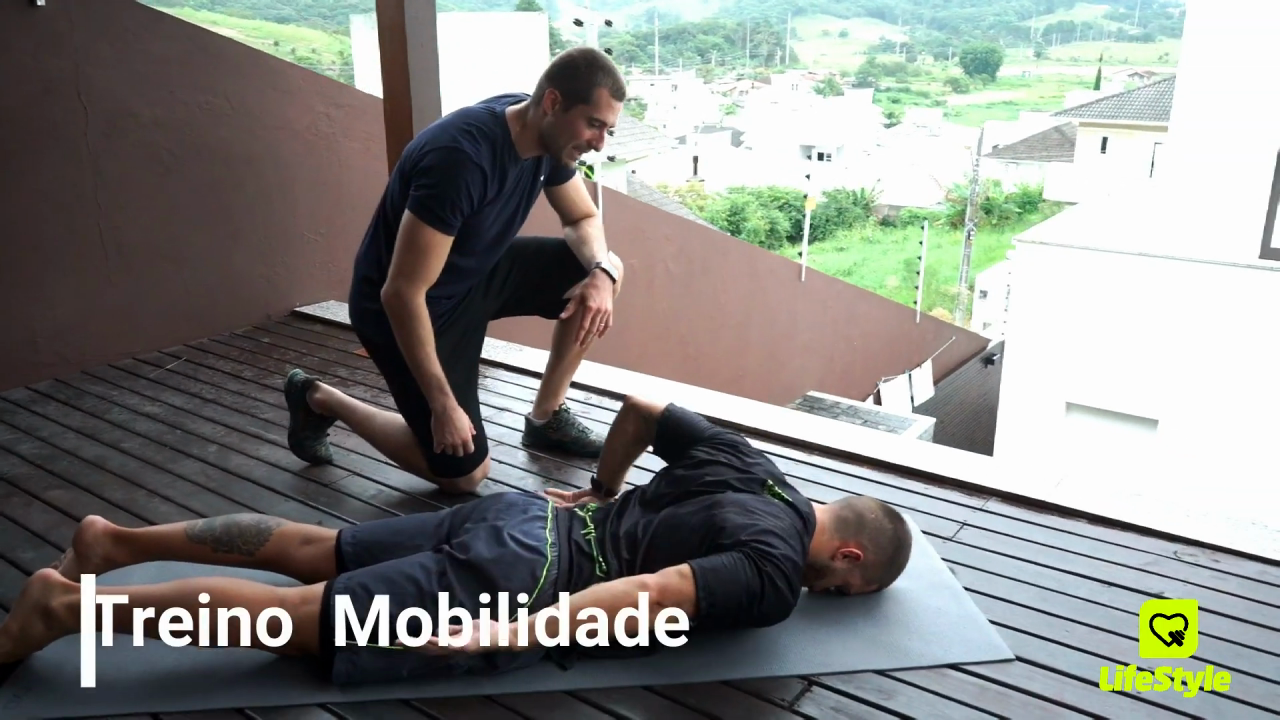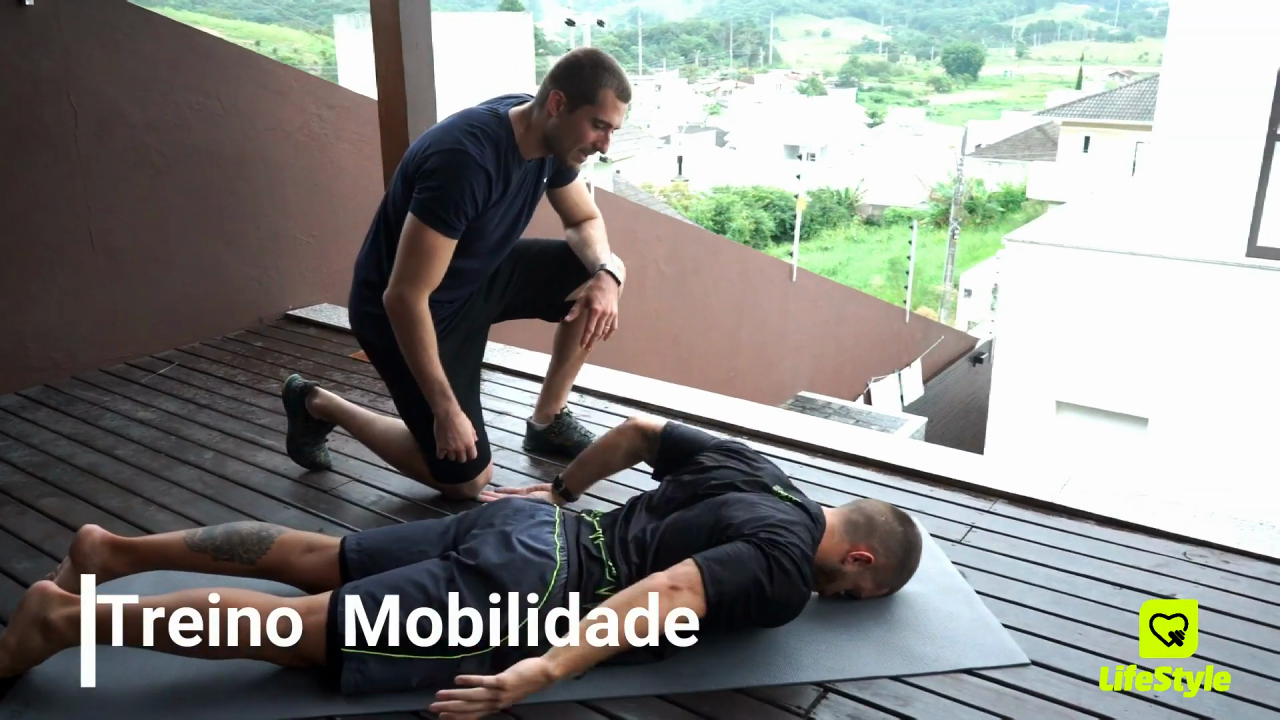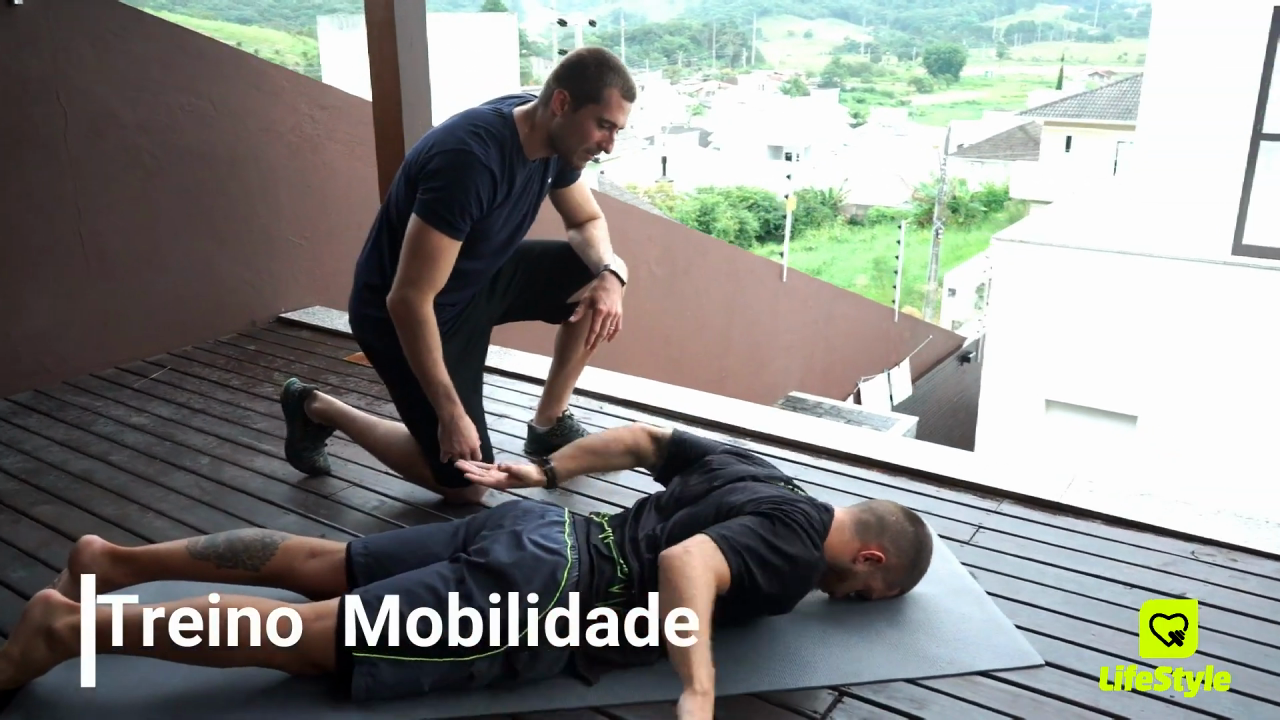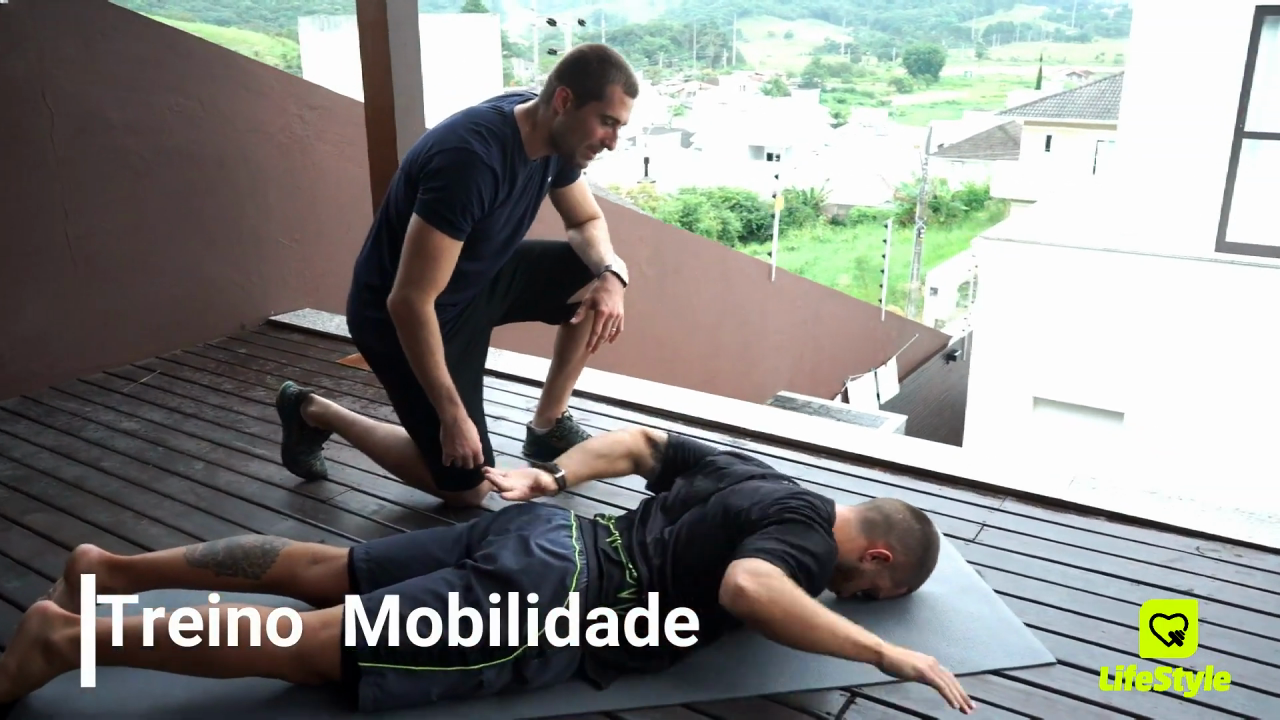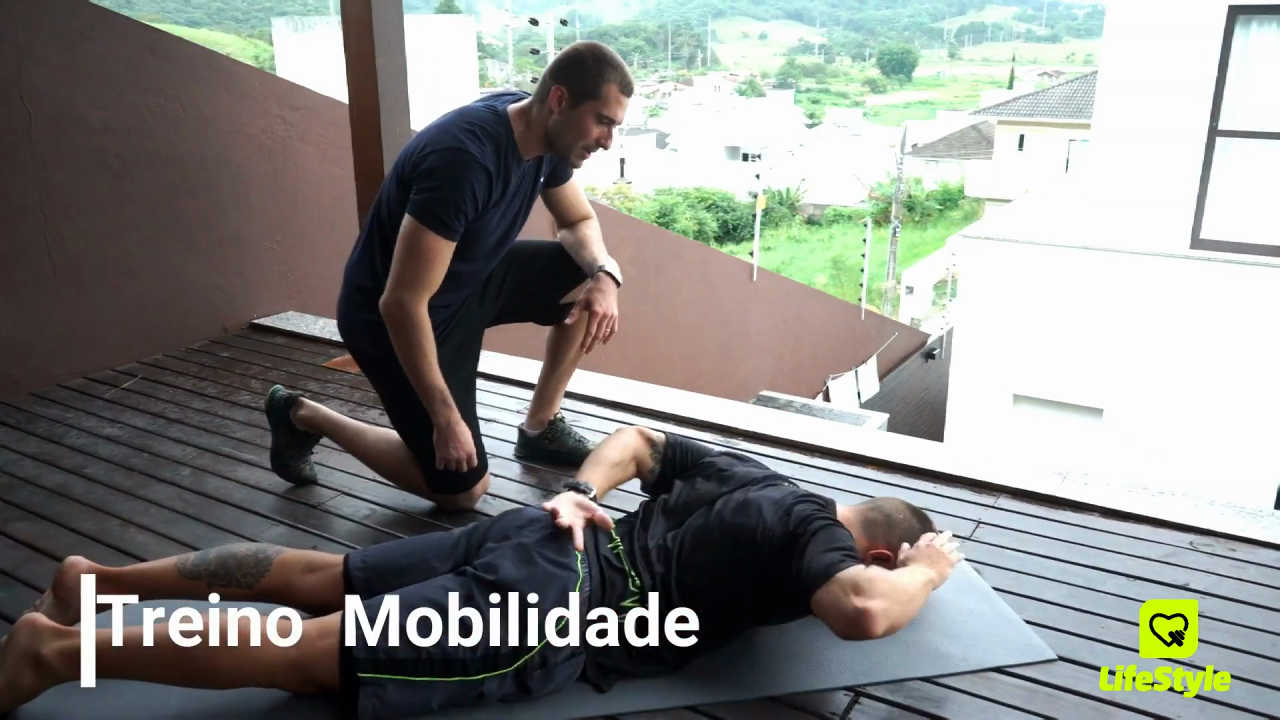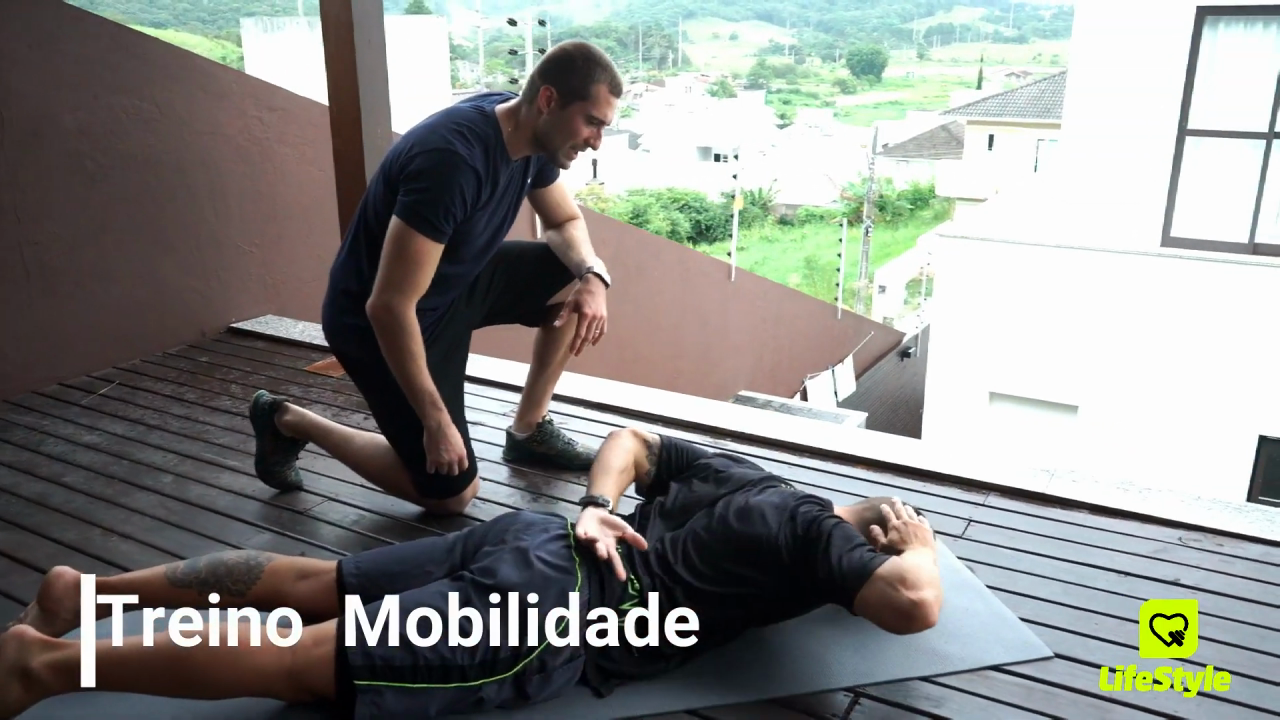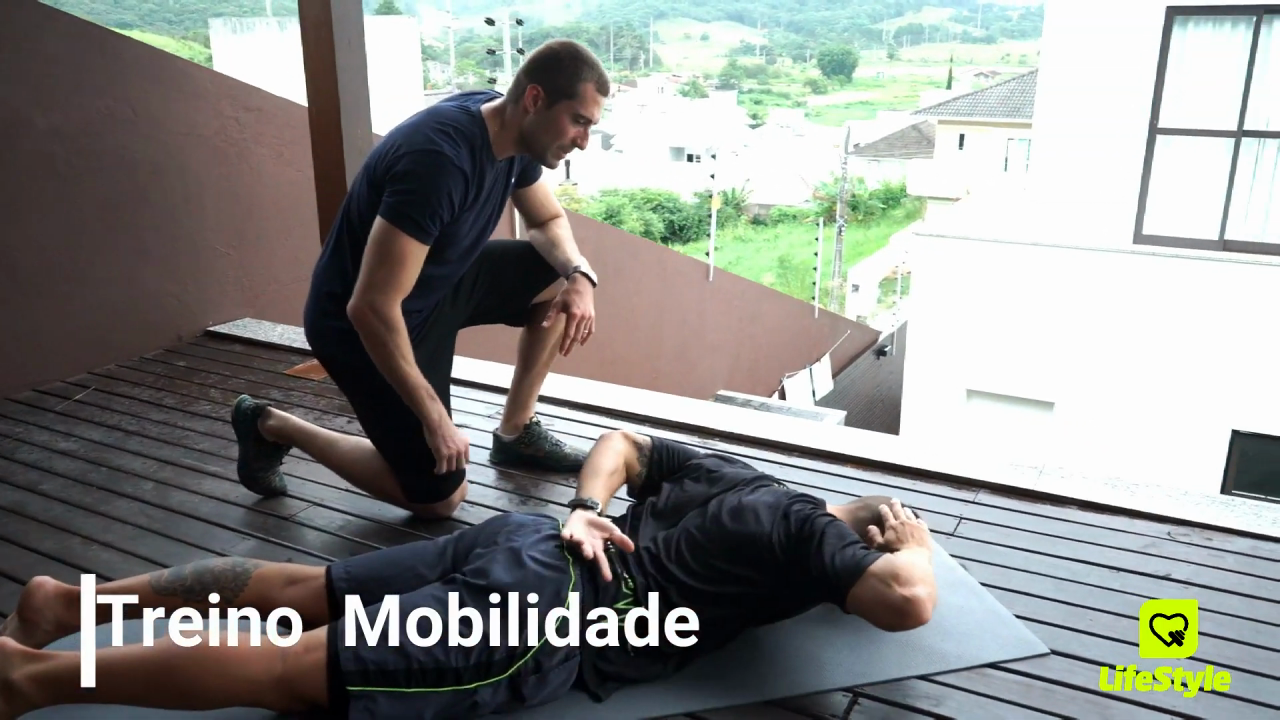
dt=0.2s
person 1, frame 1
left shoulder: (749, 463)
right shoulder: (775, 573)
left elbow: (638, 408)
right elbow: (653, 598)
right wrist: (517, 637)
left hip: (516, 522)
right hip: (516, 580)
left knee: (308, 552)
right knee: (294, 617)
left ankle: (116, 539)
person 1, frame 2
left shoulder: (757, 470)
right shoulder: (786, 568)
left elbow: (638, 427)
right elbow: (659, 596)
left wrist: (555, 489)
left hip: (524, 531)
right hip: (525, 593)
left knee: (313, 557)
right knee: (299, 629)
left ankle: (113, 547)
person 1, frame 3
left shoulder: (761, 474)
right shoulder: (798, 538)
left elbow: (640, 435)
right elbow: (681, 564)
left wrist: (544, 471)
left hip: (532, 532)
right hip: (535, 599)
left knee: (318, 565)
right knee: (304, 638)
left ankle: (112, 557)
person 1, frame 4
left shoulder: (760, 475)
right shoulder: (810, 538)
left elbow: (637, 439)
right elbow: (741, 592)
left wrist: (549, 474)
left hip: (538, 541)
right hip: (543, 607)
left knee: (318, 574)
left ankle: (110, 569)
person 1, frame 5
left shoulder: (755, 473)
right shoulder: (815, 531)
left elbow: (637, 436)
right elbow: (862, 612)
left wrist: (578, 494)
right wrist: (933, 567)
left hip: (526, 541)
right hip: (545, 617)
left knee: (314, 582)
left ankle: (102, 578)
person 1, frame 6
left shoulder: (748, 473)
right shoulder: (822, 535)
left elbow: (628, 438)
right elbow: (911, 605)
left wrist: (597, 507)
right wrist: (917, 548)
left hip: (525, 543)
right hip: (540, 623)
left knee: (305, 589)
left ankle: (86, 590)
person 1, frame 7
left shoulder: (745, 476)
right shoulder: (814, 535)
left elbow: (622, 445)
right elbow: (904, 600)
left wrist: (586, 508)
right wrist: (916, 548)
left hip: (517, 548)
right hip: (535, 626)
left knee: (297, 594)
person 2, frame 1
left shoulder: (547, 135)
right shoulder: (461, 157)
left elbow: (583, 219)
right elbow: (400, 293)
left wrist: (600, 272)
right wrist: (443, 406)
right hip: (403, 308)
left knee: (605, 270)
right knee: (464, 474)
left ankle: (546, 418)
right ankle: (320, 401)
person 2, frame 2
left shoulder: (548, 135)
right shoulder: (464, 159)
left elbow: (586, 220)
right elbow: (403, 297)
left wrist: (606, 273)
right wrist: (446, 411)
right hip: (404, 312)
left knee: (606, 271)
right knee: (468, 478)
left ankle: (548, 422)
right ankle: (320, 406)
person 2, frame 3
left shoulder: (552, 135)
right shoulder: (469, 159)
left elbow: (588, 222)
right elbow: (407, 300)
left wrist: (609, 273)
right wrist: (450, 414)
right hip: (403, 315)
left knee: (606, 275)
right knee: (468, 483)
left ankle: (549, 425)
right ankle: (318, 410)
person 2, frame 4
left shoulder: (551, 133)
right shoulder: (470, 158)
left elbow: (587, 222)
right elbow: (408, 301)
left wrist: (611, 275)
right wrist: (452, 416)
right hip: (400, 316)
left knee: (605, 276)
right knee: (469, 485)
left ankle: (548, 427)
right ankle: (314, 413)
person 2, frame 5
left shoulder: (542, 132)
right shoulder: (464, 158)
left elbow: (580, 222)
right elbow: (401, 302)
left wrist: (604, 274)
right wrist: (446, 419)
right hip: (391, 318)
left knee: (597, 277)
right knee: (463, 489)
left ankle: (540, 429)
right ankle: (304, 417)
person 2, frame 6
left shoulder: (528, 132)
right shoulder: (452, 160)
left elbow: (566, 222)
right elbow: (388, 306)
left wrist: (592, 275)
right wrist: (436, 421)
right hip: (376, 322)
left knee: (581, 277)
right knee: (452, 493)
left ankle: (528, 431)
right ankle: (289, 422)
person 2, frame 7
left shoulder: (510, 129)
right shoulder: (439, 159)
left elbow: (548, 220)
right elbow: (369, 309)
left wrist: (579, 273)
right wrist: (434, 418)
right hip: (363, 324)
left knee: (564, 276)
right knee: (440, 497)
left ankle: (517, 431)
right ankle: (272, 427)
